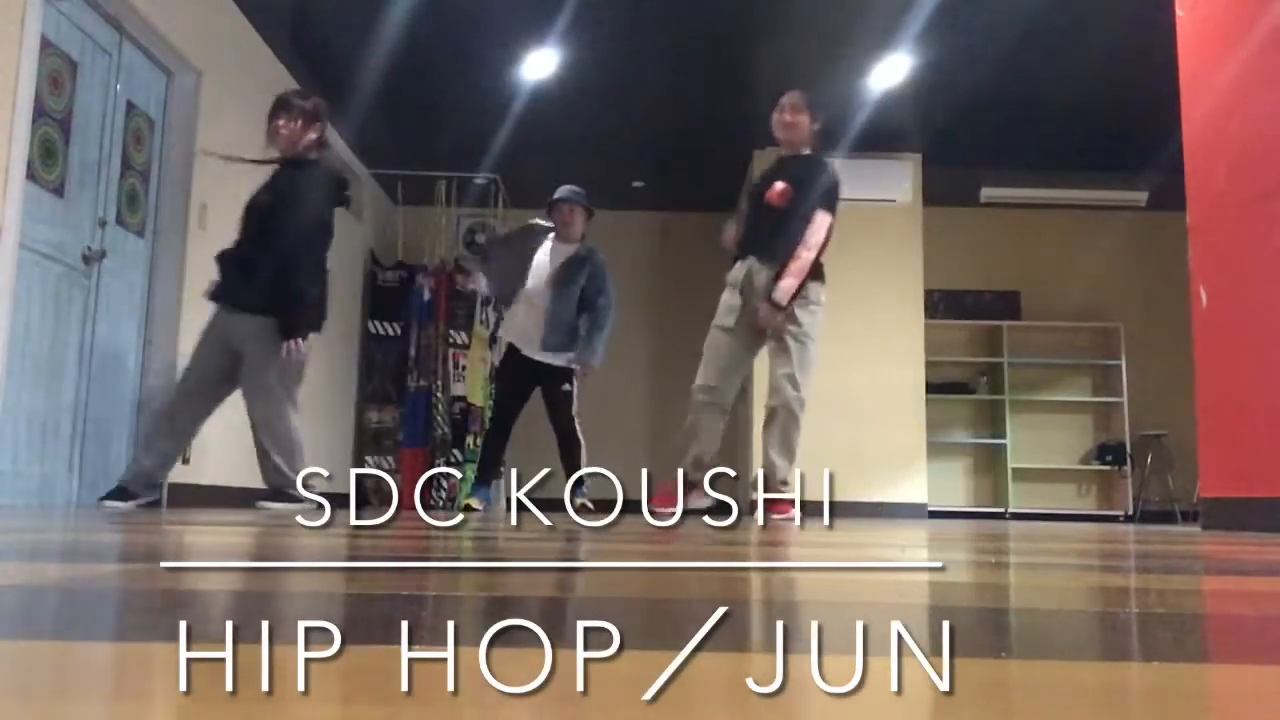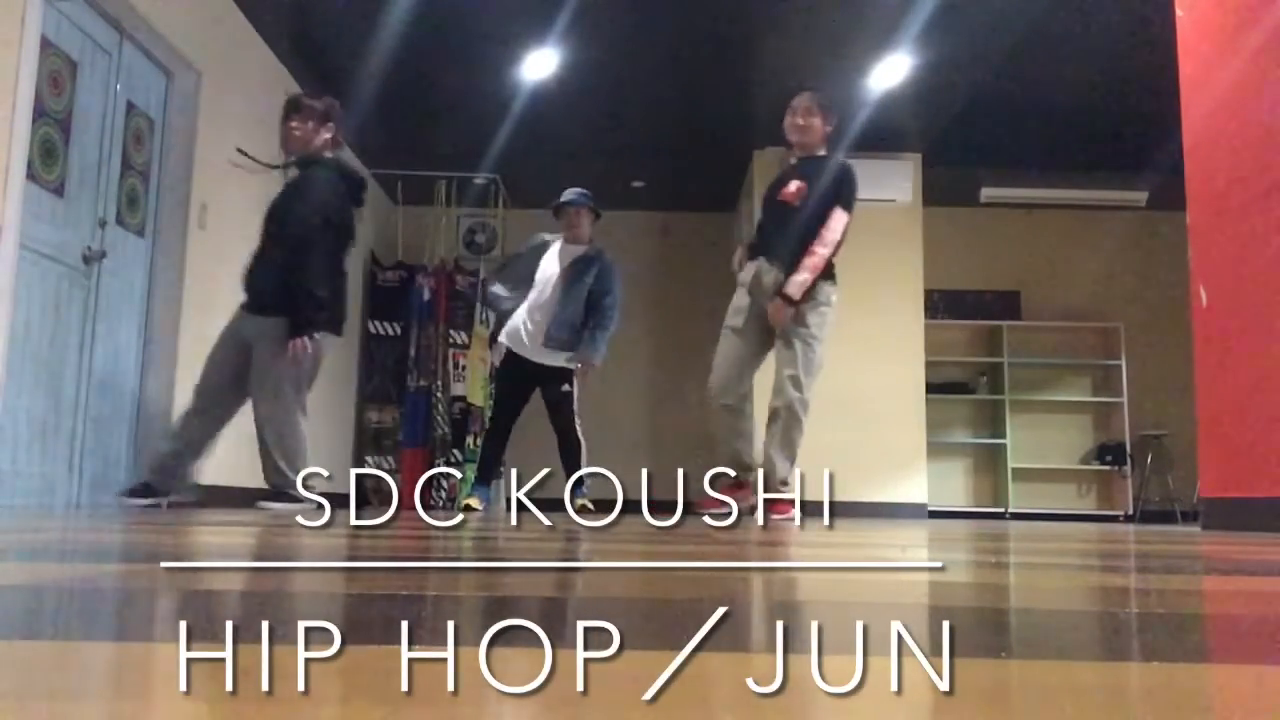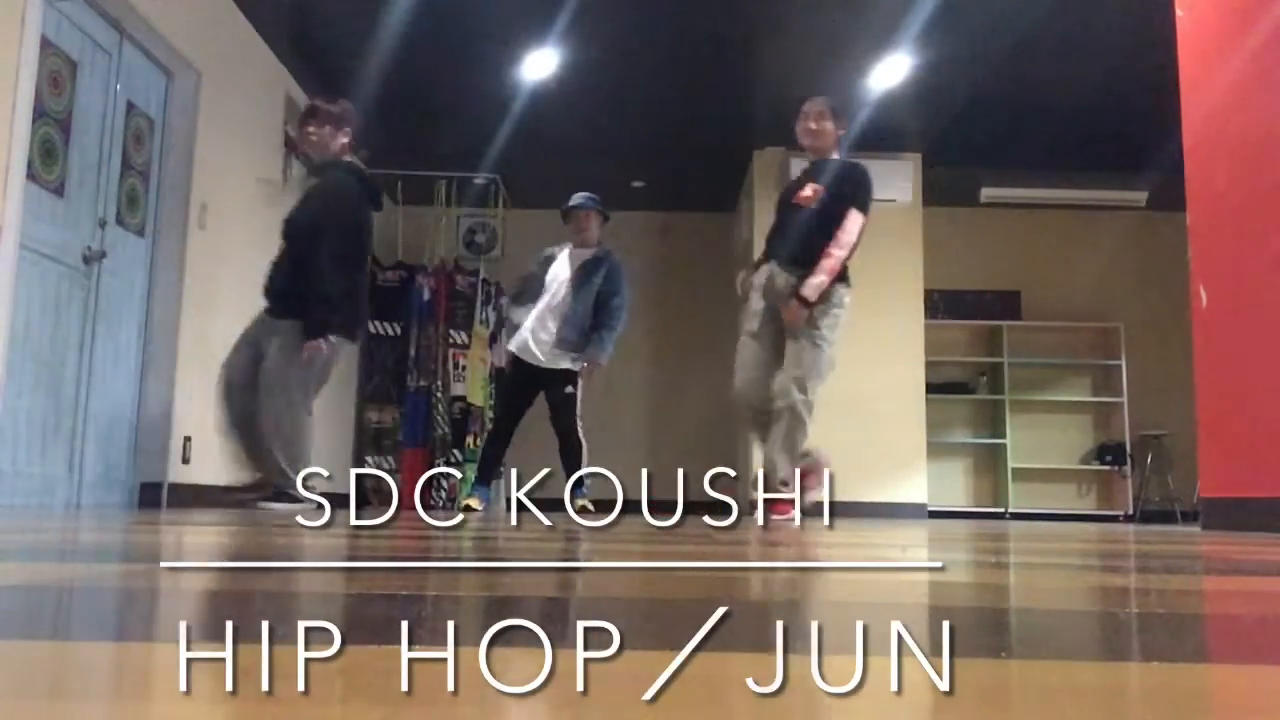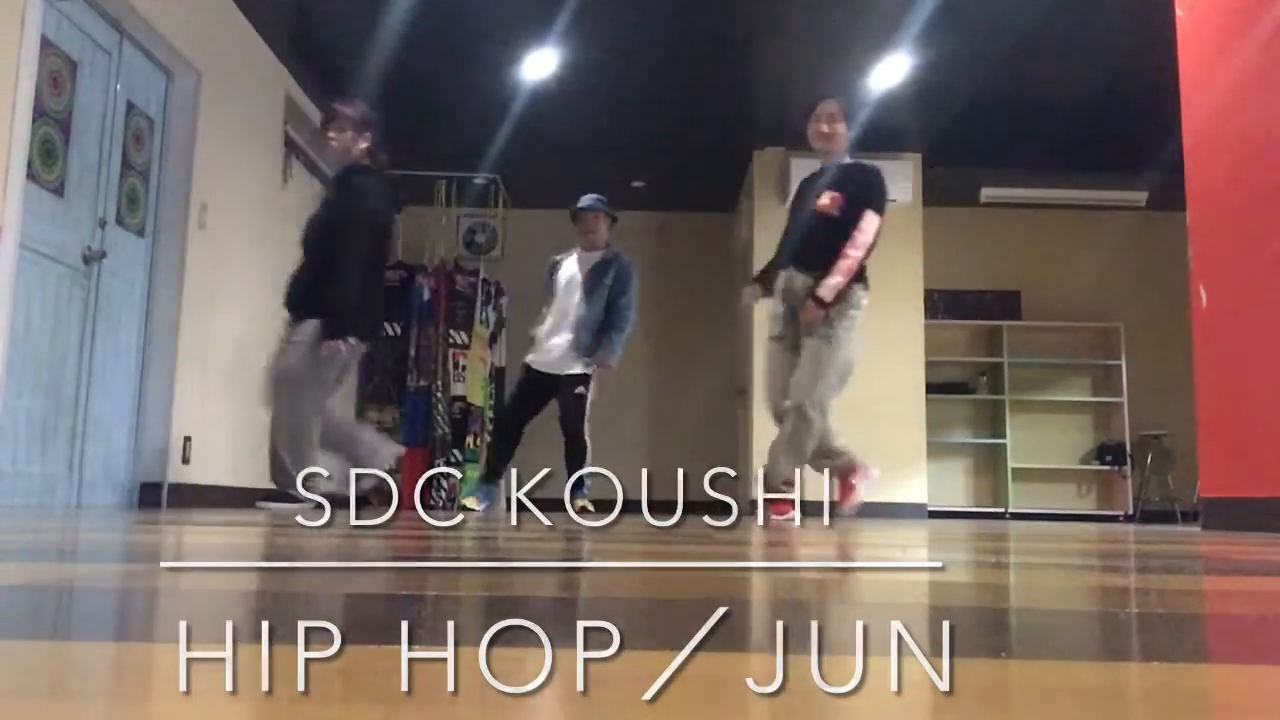
dt=0.1s
person 1, frame 1
left shoulder: (821, 175)
right shoulder: (775, 167)
left elbow: (812, 242)
left wrist: (780, 297)
right wrist: (737, 227)
left hip: (795, 291)
right hip: (744, 280)
left knee: (785, 393)
right knee: (710, 386)
left ankle: (777, 491)
right ankle: (690, 482)
person 1, frame 2
left shoulder: (838, 173)
right shoulder: (786, 173)
left elbow: (827, 239)
left wrist: (793, 291)
right wrist: (746, 254)
left hip: (804, 292)
right hip: (754, 282)
left knee: (789, 393)
right knee: (722, 385)
left ankle: (777, 490)
right ankle: (739, 477)
person 1, frame 3
left shoulder: (853, 176)
right shoulder: (797, 180)
left elbow: (844, 242)
left wrist: (808, 293)
right wrist: (755, 269)
left hip: (820, 294)
right hip: (769, 287)
left knee: (793, 396)
right knee: (748, 390)
left ankle: (780, 488)
right ankle: (804, 468)
person 1, frame 4
left shoulder: (866, 179)
right shoulder: (806, 186)
left elbow: (861, 242)
left wrist: (825, 293)
right wrist: (762, 278)
left hip: (839, 298)
right hip: (791, 292)
left knee: (806, 398)
right knee: (781, 401)
left ankle: (780, 489)
right ankle: (847, 467)
person 2, frame 1
left shoulder: (311, 185)
right shoulder: (287, 175)
left elbow: (301, 253)
left wrist: (299, 322)
left hip: (273, 315)
right hip: (239, 307)
left knee: (268, 397)
right knee: (191, 391)
left ankle: (289, 487)
right ankle: (141, 482)
person 2, frame 2
left shoulder: (322, 183)
right shoulder: (310, 179)
left elbow: (309, 252)
left wrist: (308, 321)
left hip: (293, 315)
right hip: (267, 308)
left knee: (276, 401)
right knee: (213, 390)
left ankle: (292, 488)
right ankle: (165, 478)
person 2, frame 3
left shoulder: (336, 187)
right shoulder: (334, 183)
left elbow: (325, 253)
left wrist: (317, 323)
left hip: (313, 316)
right hip: (287, 309)
left knee: (282, 398)
right knee: (239, 381)
left ankle: (289, 485)
right ankle: (272, 472)
person 2, frame 4
left shoulder: (365, 190)
right shoulder: (349, 188)
left elbow: (354, 261)
left wrist: (336, 324)
left hip: (339, 319)
right hip: (315, 314)
left knee: (295, 390)
right knee: (299, 396)
left ankle: (292, 487)
right ankle: (373, 456)
person 3, frame 1
left shoulder: (591, 262)
right shoulder: (537, 238)
left elbow: (601, 312)
right elbow: (498, 254)
left wrist: (590, 355)
right wrist: (487, 282)
left hip: (558, 356)
right hip: (519, 348)
left knee: (564, 423)
right knee: (501, 419)
left ankle: (578, 491)
right ankle: (481, 488)
person 3, frame 2
left shoulder: (599, 263)
right shoulder: (545, 247)
left elbow: (607, 313)
right elbow: (514, 273)
left wrist: (591, 353)
right wrist: (501, 299)
left hip: (559, 357)
right hip: (519, 349)
left knee: (565, 423)
right knee: (500, 419)
left ankle: (578, 492)
right ankle: (481, 488)
person 3, frame 3
left shoulder: (608, 265)
right shoulder: (554, 256)
left elbow: (614, 313)
left wrist: (598, 352)
right wrist: (515, 320)
left hip: (565, 359)
right hip: (526, 353)
left knee: (567, 425)
right knee: (503, 421)
left ankle: (578, 492)
right ankle: (481, 488)
person 3, frame 4
left shoulder: (618, 267)
right shoulder: (562, 262)
left elbow: (623, 315)
left wrist: (608, 355)
right wrist: (538, 343)
left hip: (579, 364)
right hip: (541, 359)
left knee: (573, 427)
right knee: (509, 420)
left ankle: (578, 492)
right ankle: (484, 489)
